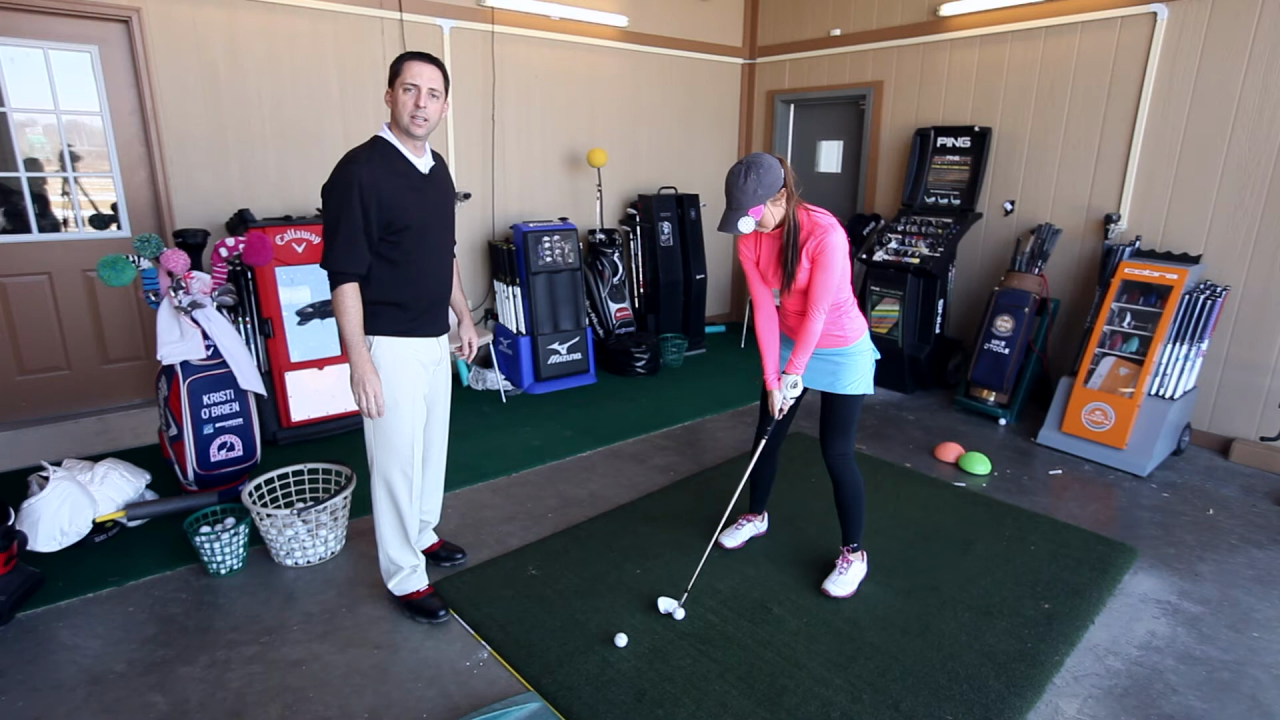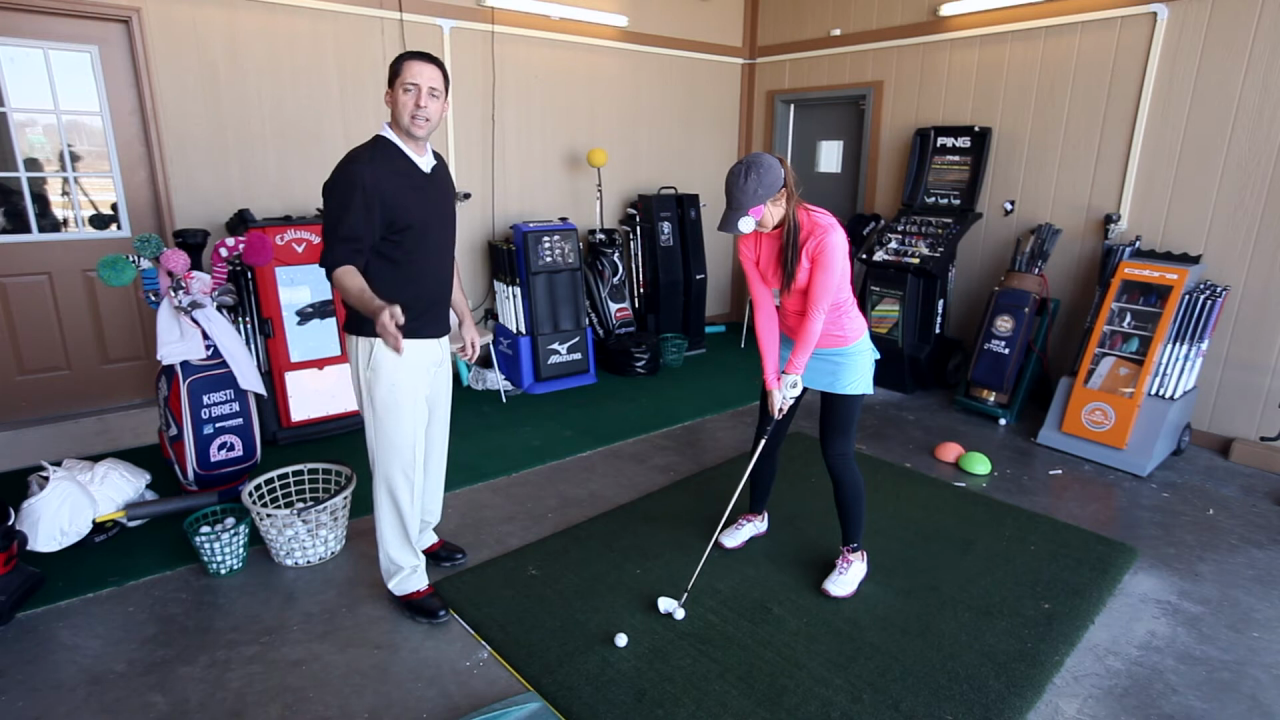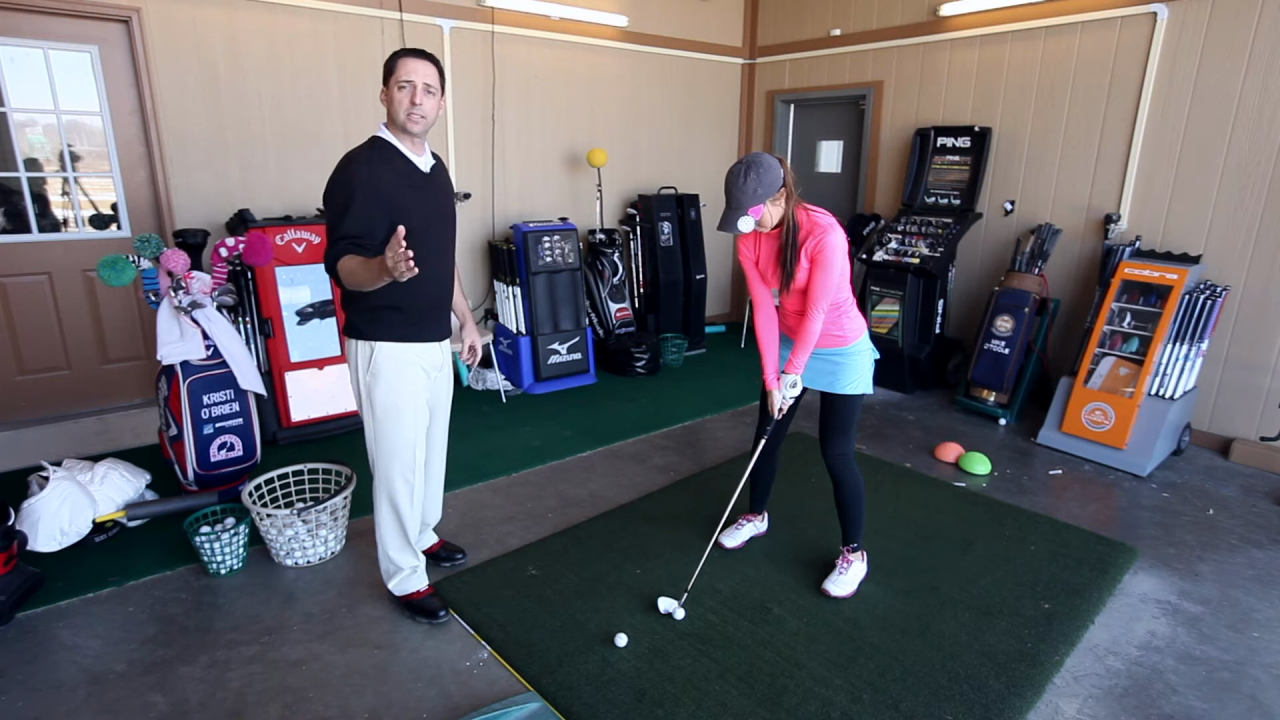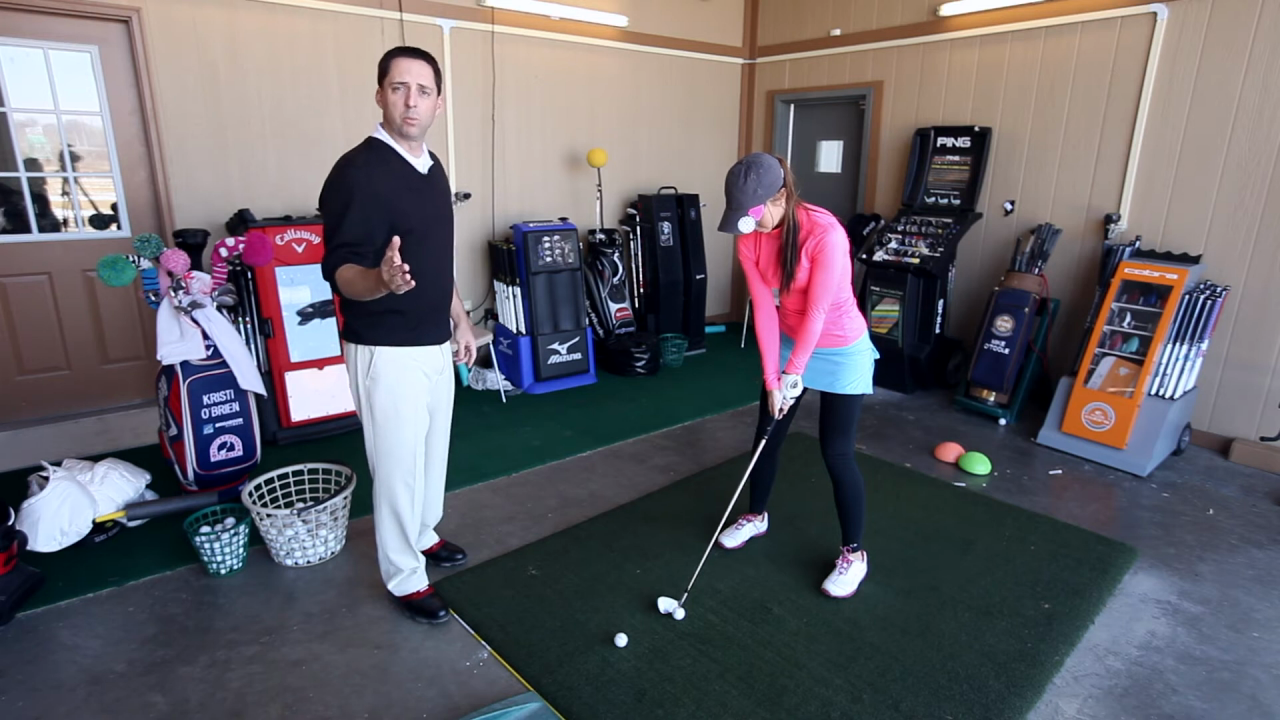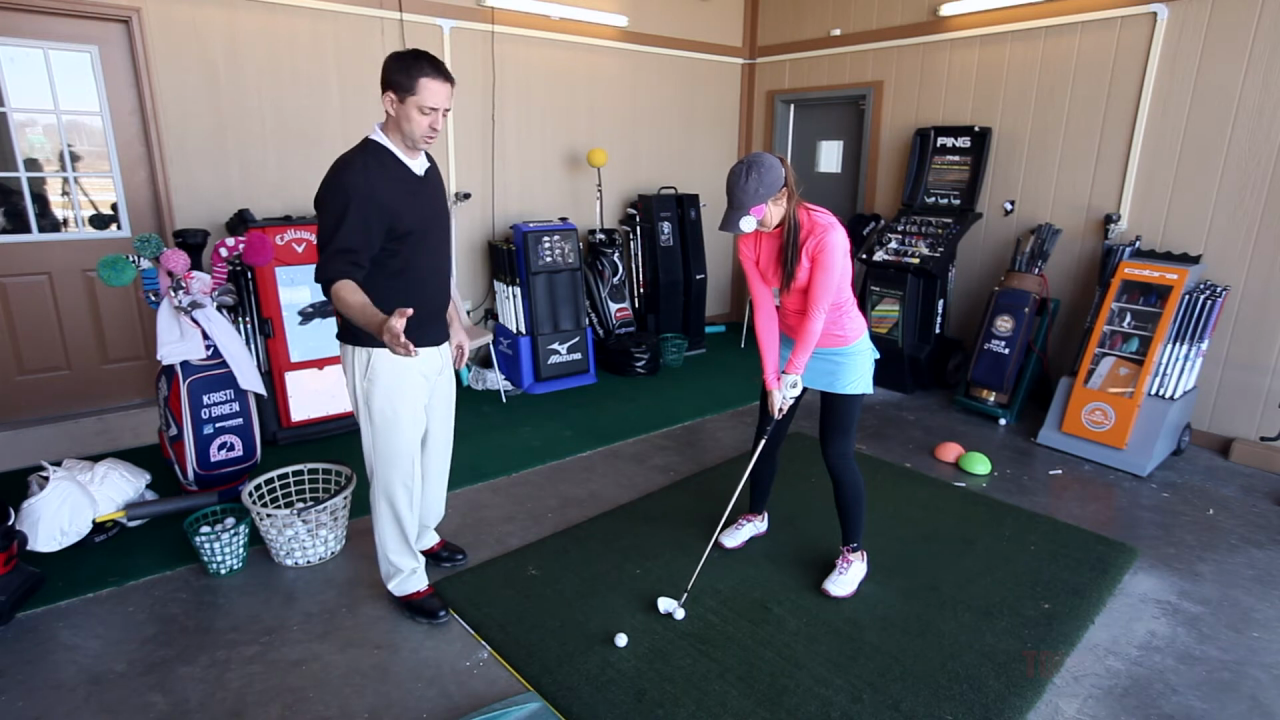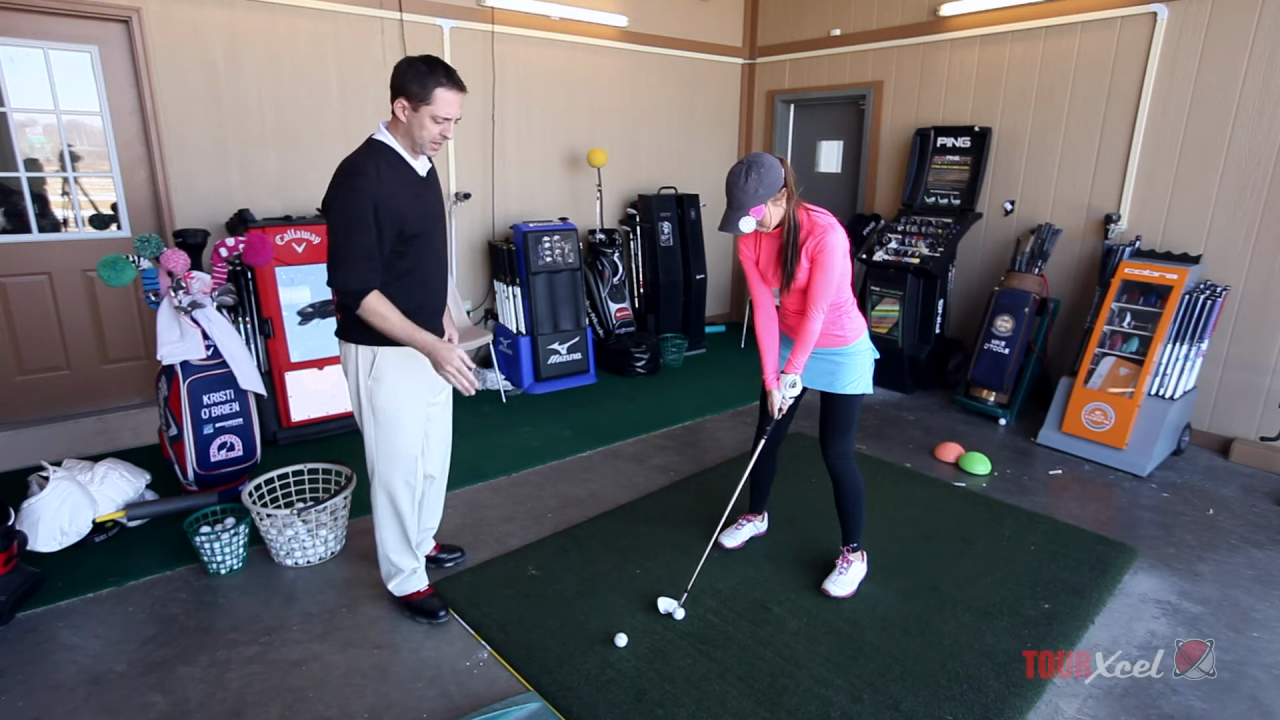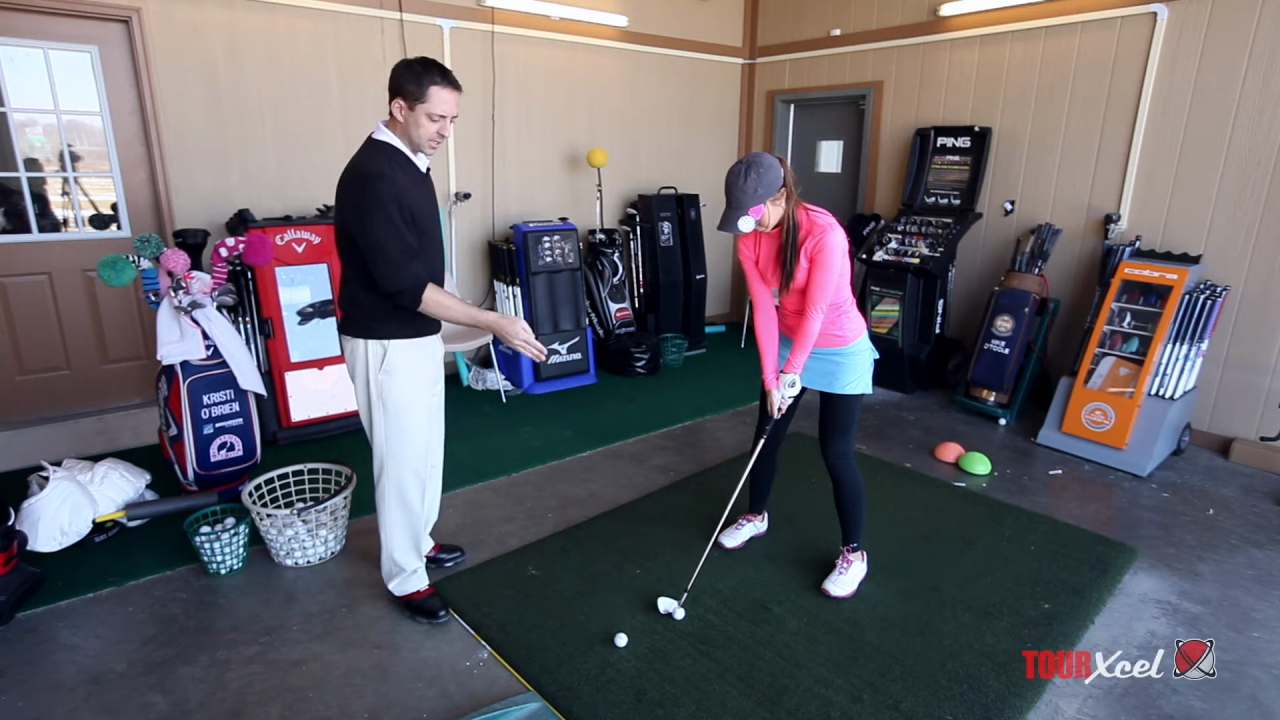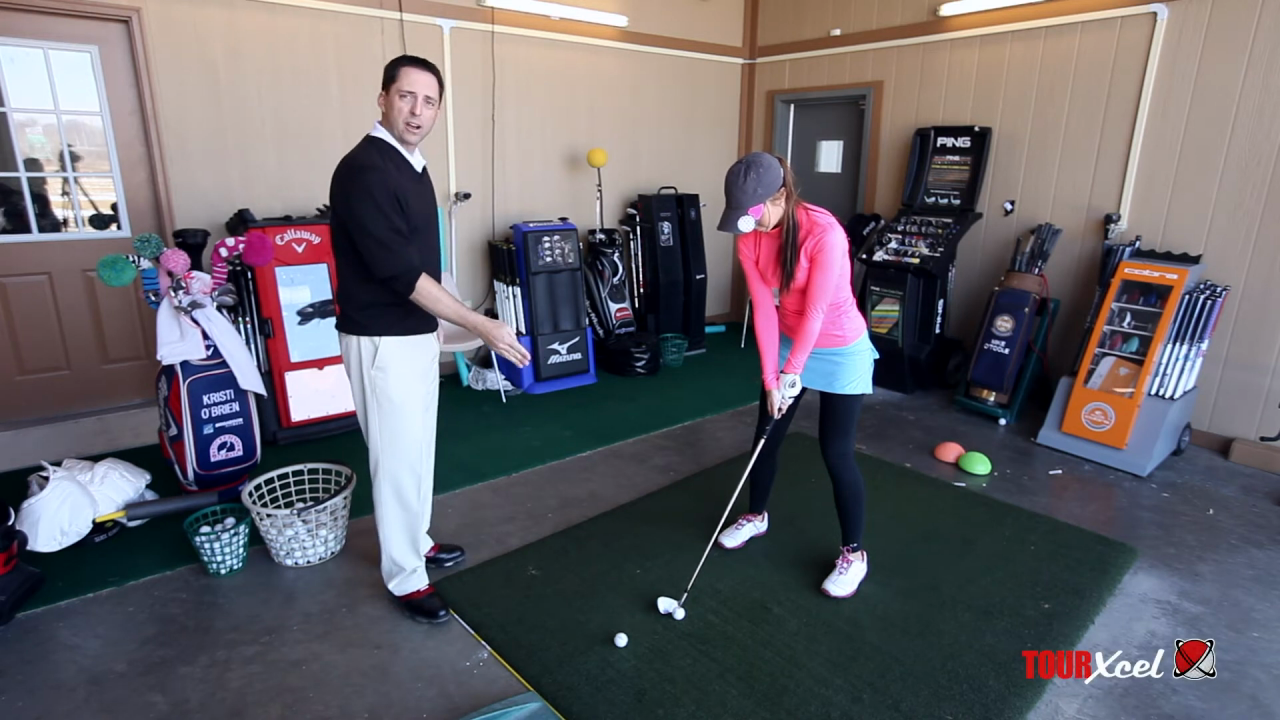
dt=0.5s
person 1, frame 1
left shoulder: (438, 169)
right shoulder: (360, 170)
right elbow: (343, 275)
left wrist: (464, 316)
right wrist: (359, 361)
left hip: (433, 339)
right hip: (388, 344)
left knee: (430, 448)
right knee: (397, 460)
left ankle: (423, 534)
right ankle: (405, 577)
person 1, frame 2
left shoulder: (438, 168)
right shoulder: (362, 168)
right elbow: (340, 263)
left wrist: (465, 317)
right wrist: (374, 309)
left hip: (434, 339)
right hip: (390, 344)
left knee: (431, 448)
right knee: (398, 461)
left ankle: (422, 534)
right ankle: (405, 576)
person 1, frame 3
left shoulder: (435, 168)
right shoulder: (360, 169)
right elbow: (342, 265)
left wrist: (465, 318)
right wrist: (383, 268)
left hip: (435, 342)
right hip: (386, 348)
left knee: (430, 452)
right knee: (398, 464)
left ankle: (422, 534)
right ankle: (405, 578)
person 1, frame 4
left shoulder: (432, 167)
right shoulder: (357, 172)
right elbow: (340, 272)
left wrist: (459, 319)
right wrist: (381, 280)
left hip: (434, 345)
right hip: (386, 353)
left knee: (431, 454)
right knee: (399, 466)
left ankle: (422, 534)
right ankle: (405, 578)
person 1, frame 5
left shoulder: (427, 167)
right shoulder: (355, 176)
right elbow: (337, 276)
left wrist: (454, 320)
right wrist: (380, 324)
left hip: (433, 346)
right hip: (383, 354)
left knee: (435, 453)
right knee: (397, 467)
left ankle: (423, 536)
right ankle: (405, 578)
person 1, frame 6
left shoulder: (422, 166)
right shoulder: (362, 178)
right elbow: (354, 288)
left wrist: (444, 322)
right wrist: (428, 346)
left hip: (426, 344)
right hip: (384, 352)
left knee: (434, 456)
right knee: (398, 467)
left ankle: (421, 541)
right ankle: (404, 577)
person 1, frame 7
left shoulder: (410, 163)
right shoulder: (373, 177)
right elbow: (405, 284)
left wrist: (458, 327)
right wrist: (494, 322)
left hip: (419, 336)
right hip: (385, 344)
left knee: (426, 451)
right knee: (403, 460)
left ankle: (417, 540)
right ankle: (405, 576)
person 1, frame 8
left shoulder: (412, 165)
right shoulder: (364, 171)
right elbow: (400, 271)
left wrist: (437, 326)
right wrist: (481, 325)
left hip: (417, 333)
right hip: (382, 342)
left knee: (418, 450)
right knee: (398, 458)
left ankle: (414, 540)
right ankle: (405, 577)
person 2, frame 1
left shoulder: (825, 234)
right shoulder: (749, 238)
left elbow: (817, 312)
right elbow: (764, 308)
left wrist: (794, 375)
right wrist: (772, 380)
left hip: (841, 351)
right hip: (790, 343)
left knee: (836, 452)
right knee: (766, 436)
left ankle: (853, 554)
right ankle: (756, 516)
person 2, frame 2
left shoulder: (825, 234)
right shoulder: (749, 237)
left elbow: (817, 312)
right elbow: (764, 307)
left wrist: (793, 374)
right wrist: (772, 379)
left hip: (841, 351)
right hip: (789, 342)
left knee: (836, 453)
right knee: (767, 436)
left ankle: (854, 554)
right ankle: (756, 516)
person 2, frame 3
left shoulder: (824, 234)
right shoulder: (748, 238)
left elbow: (816, 311)
right elbow: (763, 308)
left wrist: (793, 374)
right wrist: (772, 380)
left hip: (840, 351)
right hip: (789, 343)
left knee: (836, 452)
right knee: (766, 435)
left ankle: (854, 554)
right ankle: (756, 516)
person 2, frame 4
left shoulder: (825, 233)
right shoulder: (749, 237)
left elbow: (817, 311)
right elbow: (764, 307)
left wrist: (793, 374)
right wrist: (772, 380)
left hip: (840, 351)
right hip: (789, 343)
left knee: (836, 452)
right knee: (767, 435)
left ankle: (853, 554)
right ankle: (756, 516)
person 2, frame 5
left shoulder: (825, 233)
right shoulder: (749, 237)
left elbow: (817, 311)
right elbow: (764, 307)
left wrist: (793, 374)
right wrist: (772, 379)
left hip: (840, 351)
right hip: (789, 342)
left knee: (836, 452)
right knee: (766, 436)
left ankle: (854, 554)
right ankle: (756, 516)
person 2, frame 6
left shoulder: (825, 233)
right shoulder: (749, 237)
left elbow: (815, 312)
right elbow: (764, 307)
left wrist: (792, 375)
right wrist: (771, 380)
left hip: (840, 351)
right hip: (789, 343)
left knee: (836, 453)
right knee: (766, 436)
left ankle: (854, 554)
right ankle: (756, 516)
person 2, frame 7
left shoulder: (824, 233)
right shoulder: (749, 237)
left elbow: (815, 311)
right elbow: (763, 307)
left wrist: (791, 374)
right wrist: (771, 379)
left hip: (840, 351)
right hip: (788, 343)
left knee: (836, 452)
right knee: (766, 436)
left ankle: (853, 554)
right ankle: (756, 516)
person 2, frame 8
left shoulder: (824, 233)
right shoulder: (749, 236)
left elbow: (815, 311)
right elbow: (763, 307)
left wrist: (792, 374)
right wrist: (771, 380)
left hip: (840, 351)
right hip: (788, 343)
left knee: (836, 452)
right knee: (766, 436)
left ankle: (854, 554)
right ankle: (756, 516)
